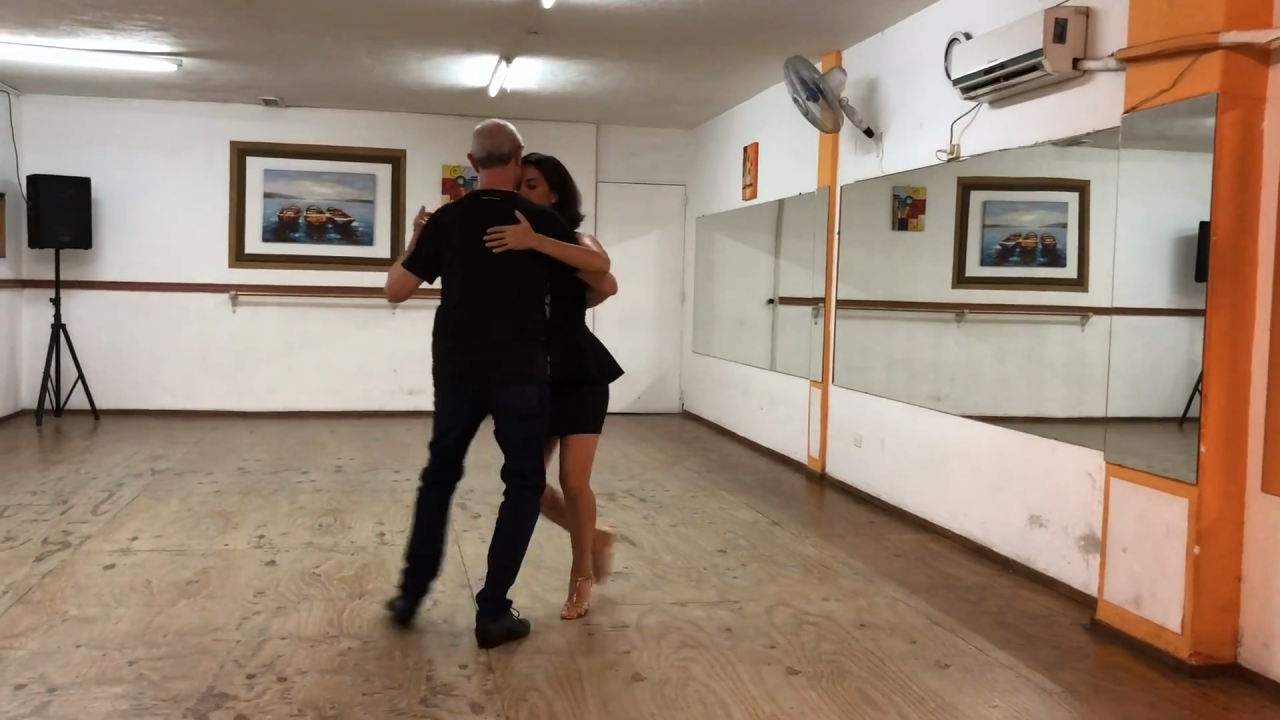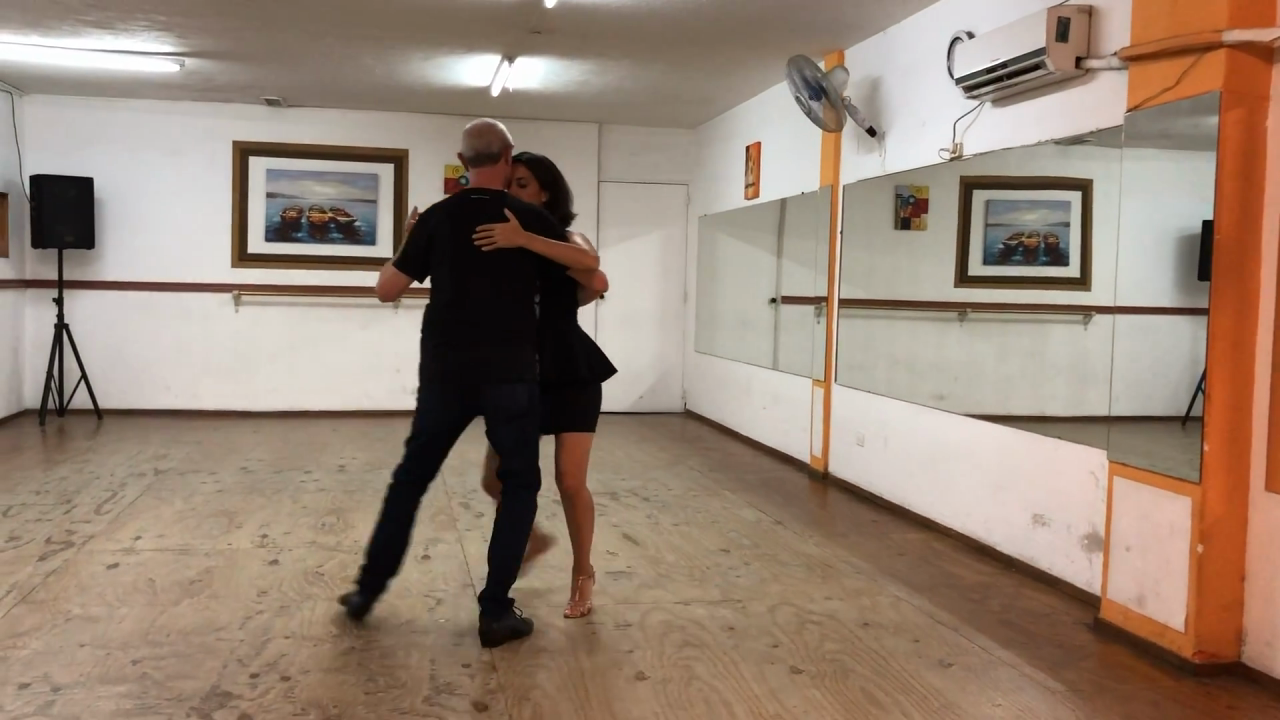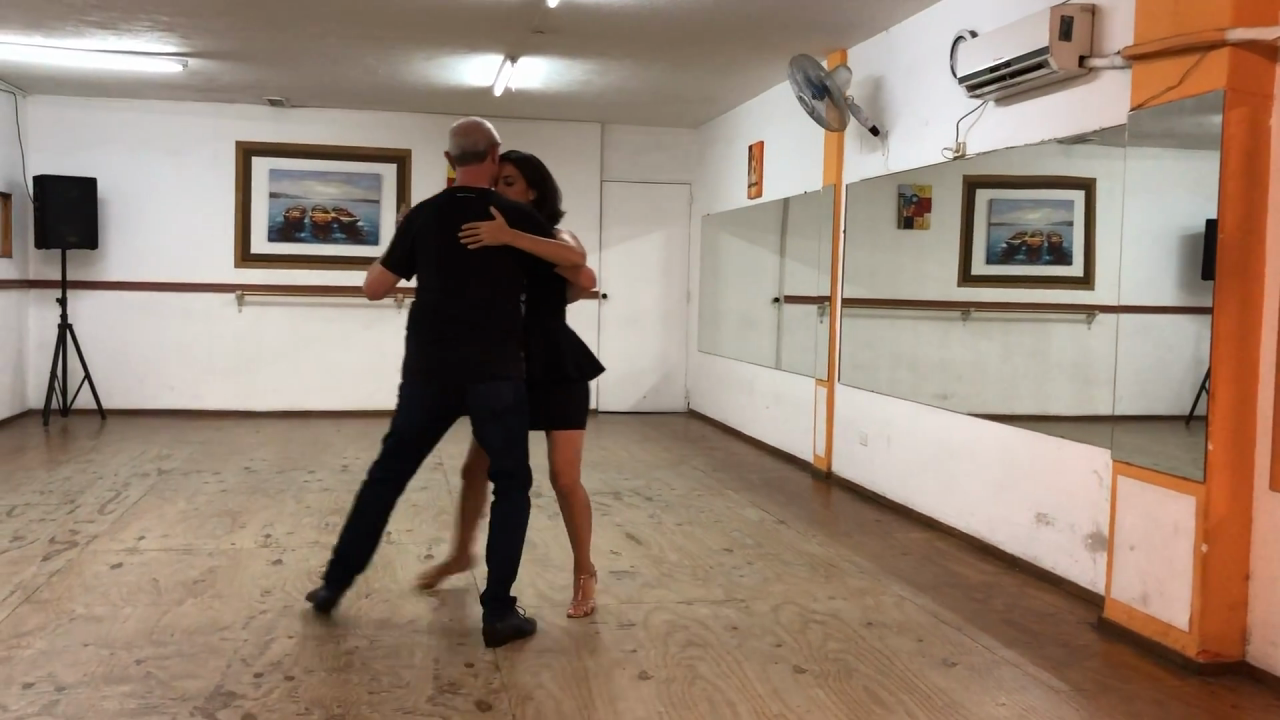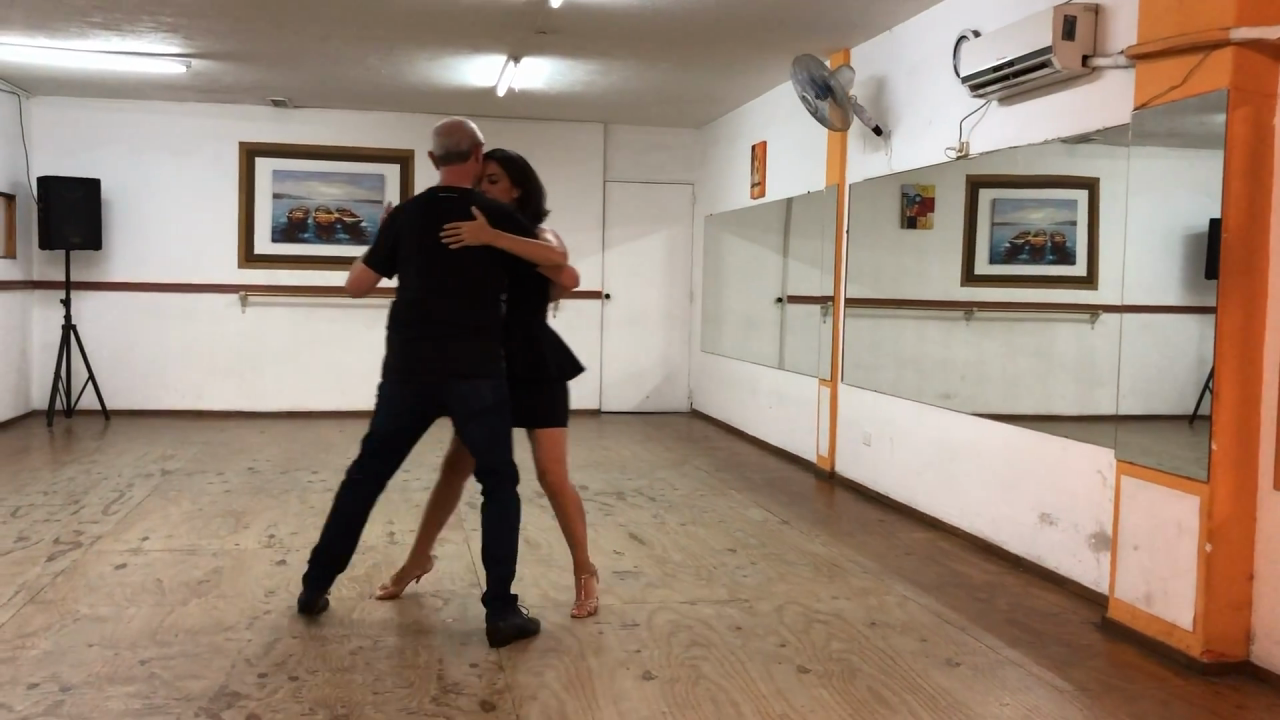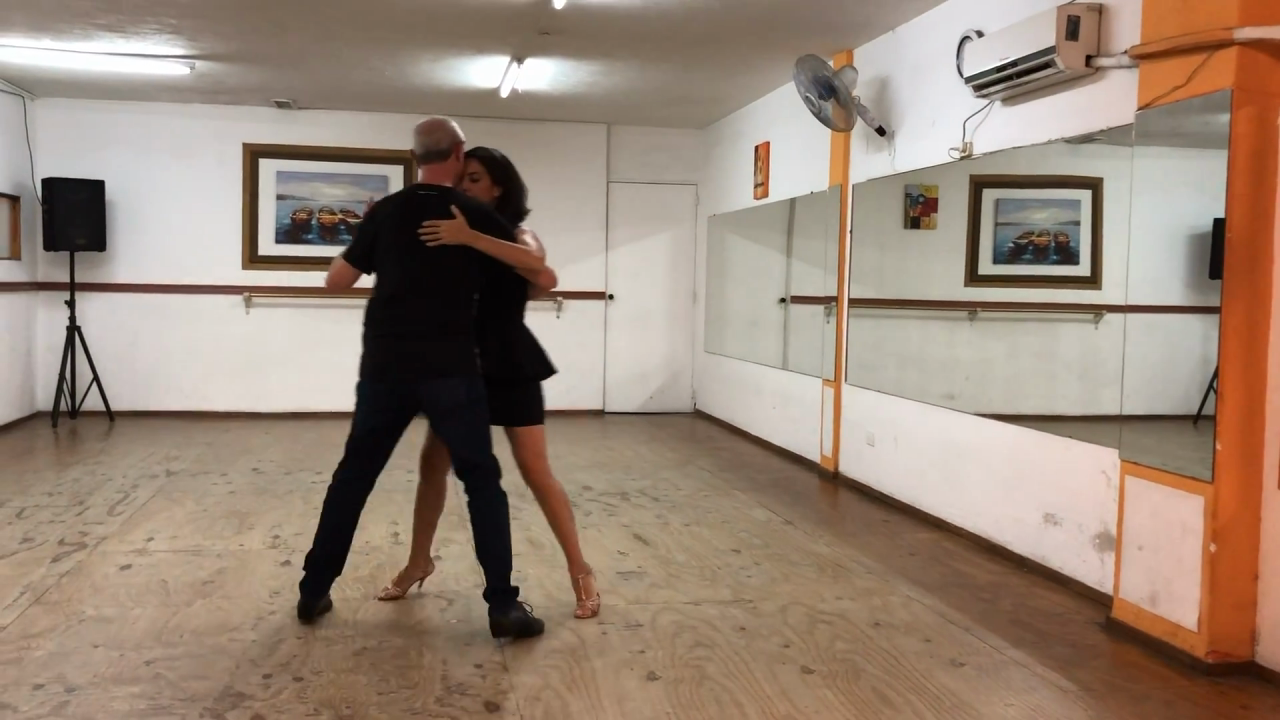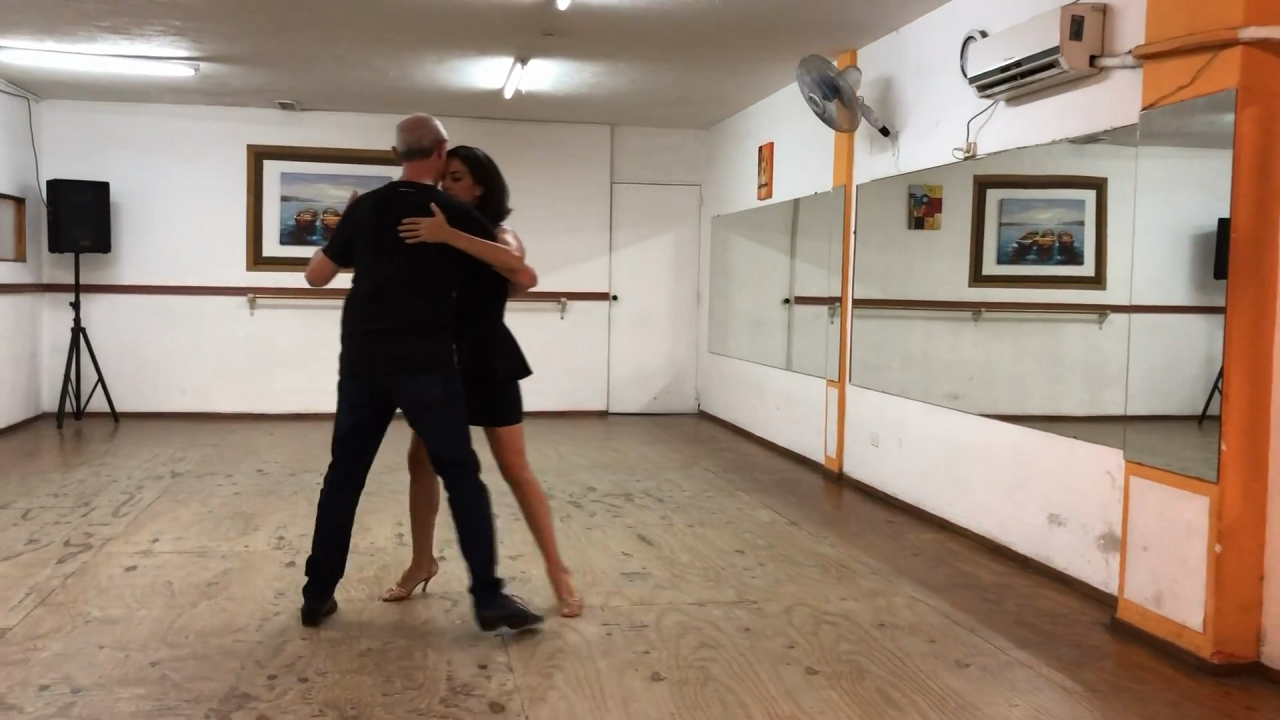
dt=0.1s
person 1, frame 1
left shoulder: (447, 220)
right shoulder: (543, 222)
left elbow: (396, 290)
left wrist: (415, 241)
left hip: (457, 372)
right hip: (521, 374)
left knee: (439, 477)
right knee: (524, 485)
left ankle: (413, 593)
right ankle: (493, 610)
person 1, frame 2
left shoulder: (436, 219)
right shoulder: (532, 221)
left elbow: (388, 290)
right elbow: (590, 276)
left wrist: (404, 244)
left hip: (444, 372)
right hip: (509, 374)
left knee: (412, 474)
right knee: (520, 488)
left ankle: (369, 587)
right ankle: (496, 610)
person 1, frame 3
left shoulder: (423, 217)
right shoulder: (520, 220)
left elbow: (375, 288)
left wrist: (398, 241)
left hip: (428, 371)
right hip: (496, 374)
left knee: (389, 472)
right knee: (512, 485)
left ankle: (335, 582)
right ankle: (499, 610)
person 1, frame 4
left shoulder: (405, 216)
right shoulder: (500, 219)
left elbow: (356, 284)
left wrist: (380, 244)
left hip: (408, 371)
right hip: (474, 372)
left knee: (367, 472)
right knee: (498, 484)
left ankle: (315, 585)
right ankle: (501, 608)
person 1, frame 5
left shoulder: (384, 213)
right shoulder: (478, 217)
left elbow: (336, 280)
right wrist: (519, 241)
left hip: (384, 369)
right hip: (448, 371)
left knee: (354, 475)
right knee: (482, 480)
left ankle: (314, 591)
right ankle: (503, 603)
person 1, frame 6
left shoulder: (365, 208)
right shoulder: (456, 216)
left elbow: (316, 275)
right wrist: (502, 242)
left hip: (361, 364)
right hip: (425, 366)
left knee: (345, 473)
right knee: (460, 474)
left ankle: (318, 593)
right ankle: (488, 595)
person 2, frame 1
left shoulder: (575, 243)
right shoulder: (507, 247)
left elbow: (600, 267)
left wrist: (535, 241)
left hip: (579, 374)
left knee: (573, 480)
left ankle: (581, 575)
right ankle: (594, 539)
person 2, frame 2
left shoulder: (565, 243)
right shoulder: (499, 245)
left elbow: (592, 273)
left wrist: (522, 239)
left hip: (572, 373)
left knee: (569, 479)
right knee: (496, 479)
left ankle: (583, 573)
right ankle: (531, 539)
person 2, frame 3
left shoulder: (556, 238)
right shoulder: (485, 244)
left elbow: (576, 261)
left wrist: (509, 237)
left hip: (559, 371)
left knee: (564, 477)
right knee: (475, 469)
left ankle: (584, 573)
right ankle: (460, 554)
person 2, frame 4
left shoulder: (541, 239)
right shoulder: (471, 242)
left elbow: (559, 266)
left wrist: (491, 237)
left hip: (536, 367)
left knee: (553, 477)
right knee: (455, 468)
left ankle: (584, 572)
right ankle: (418, 559)
person 2, frame 5
left shoulder: (516, 237)
right shoulder: (453, 240)
left elbow: (536, 266)
left wrist: (470, 237)
left hip: (512, 366)
left knee: (536, 474)
right knee: (433, 463)
left ankle: (580, 571)
right ankle: (419, 561)
person 2, frame 6
left shoulder: (498, 234)
right shoulder: (435, 235)
left elbow: (512, 263)
left wrist: (448, 235)
left hip: (489, 363)
left knee: (514, 469)
right knee: (422, 462)
left ankle: (556, 569)
right ankle: (422, 562)
